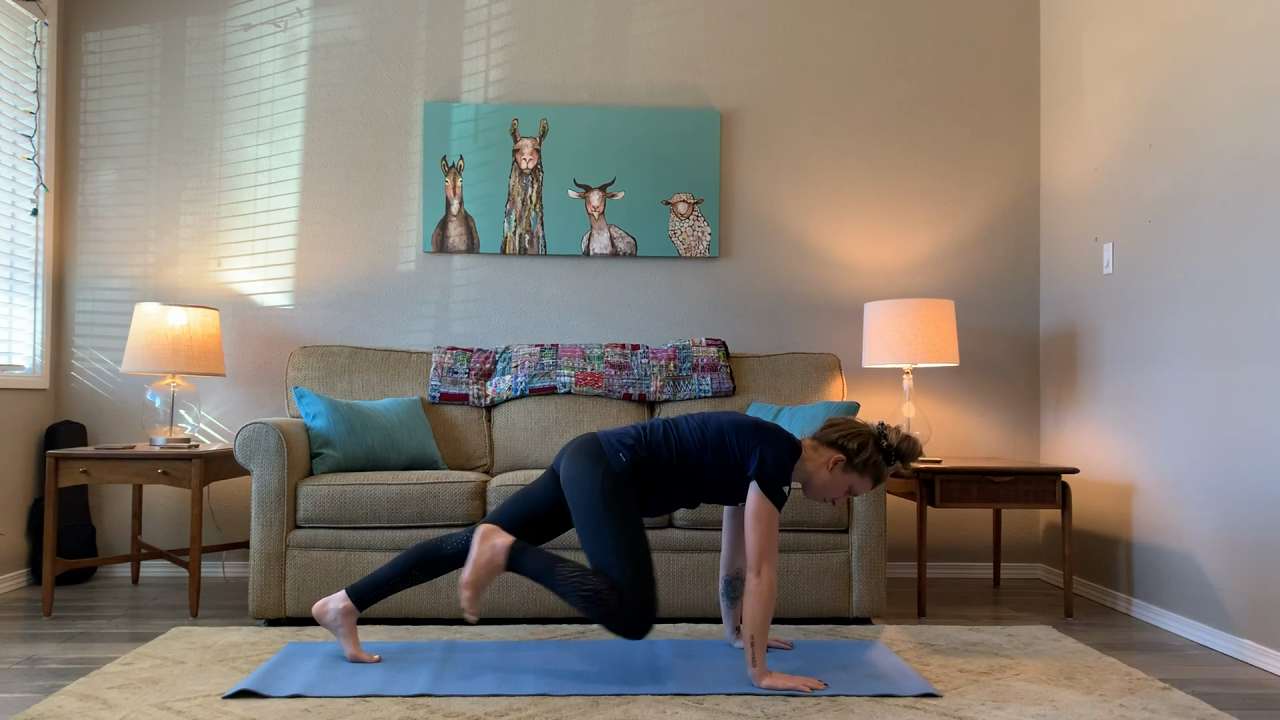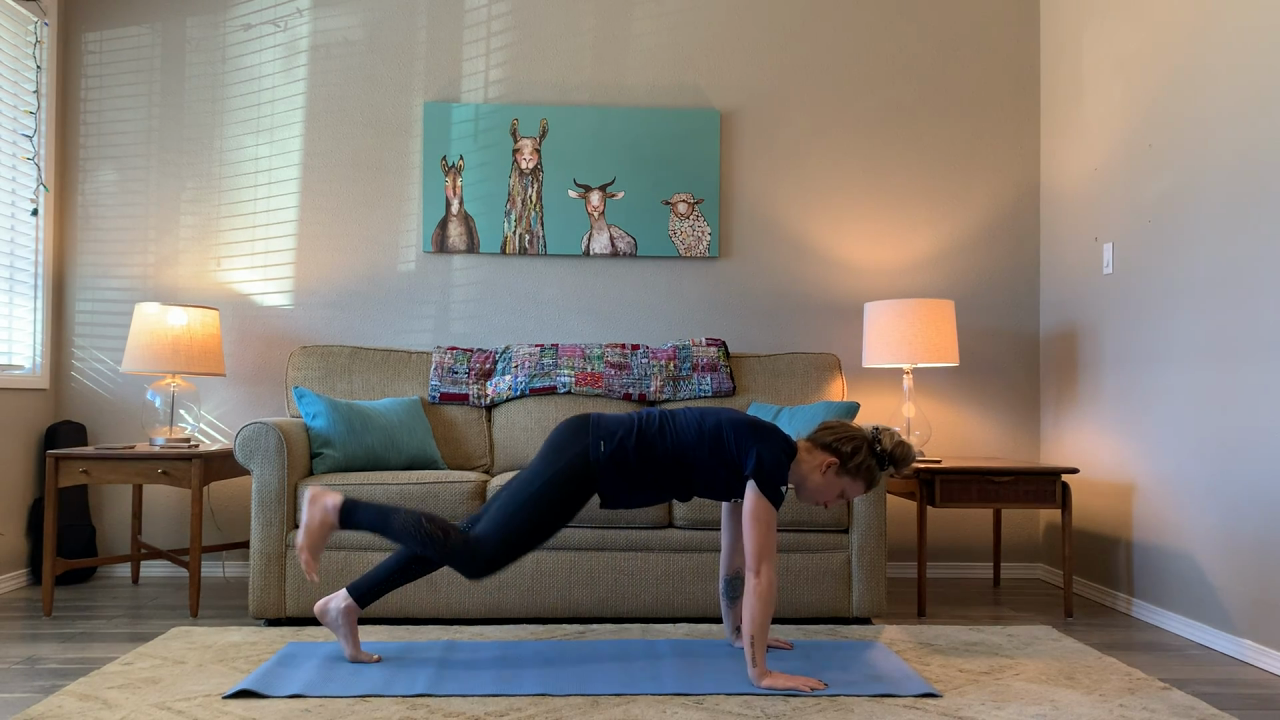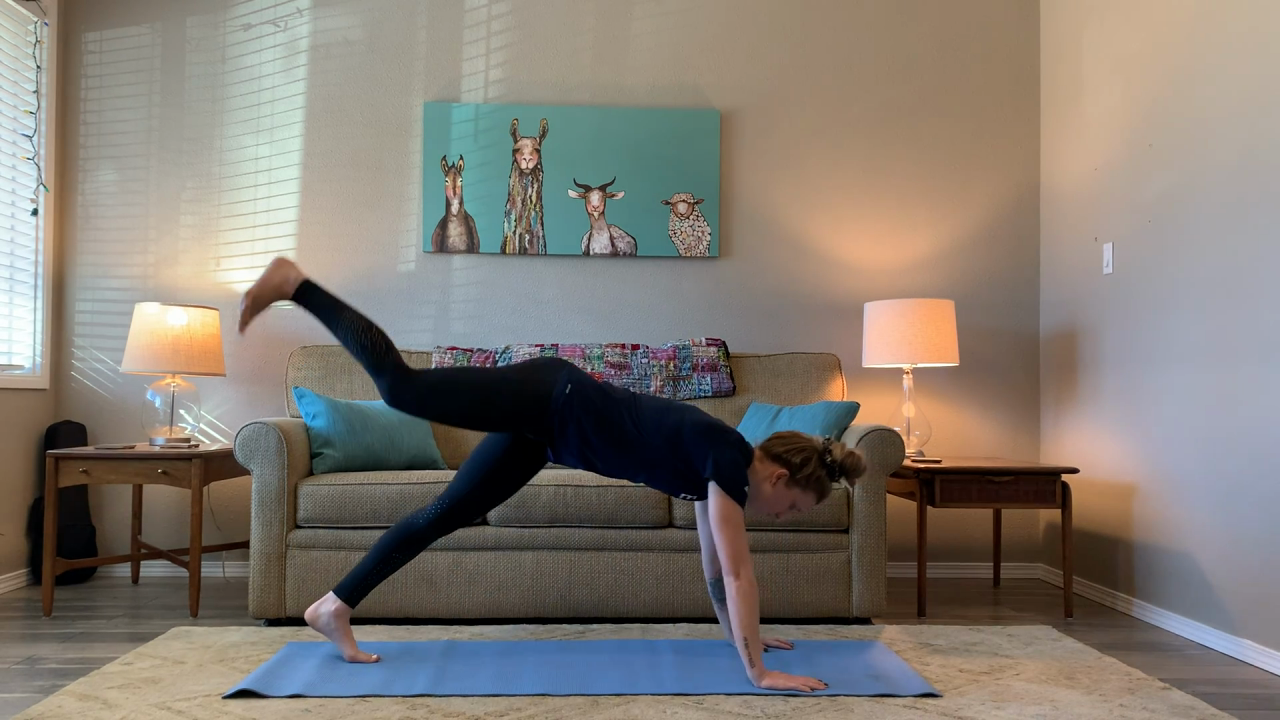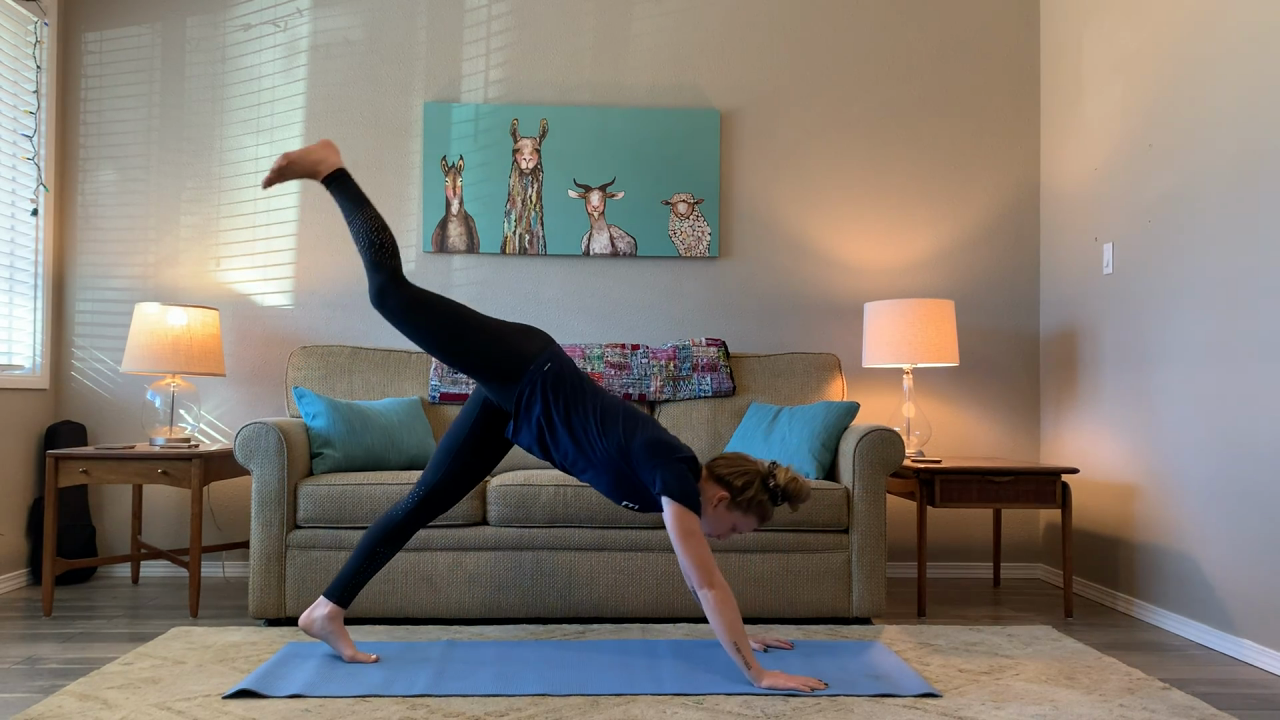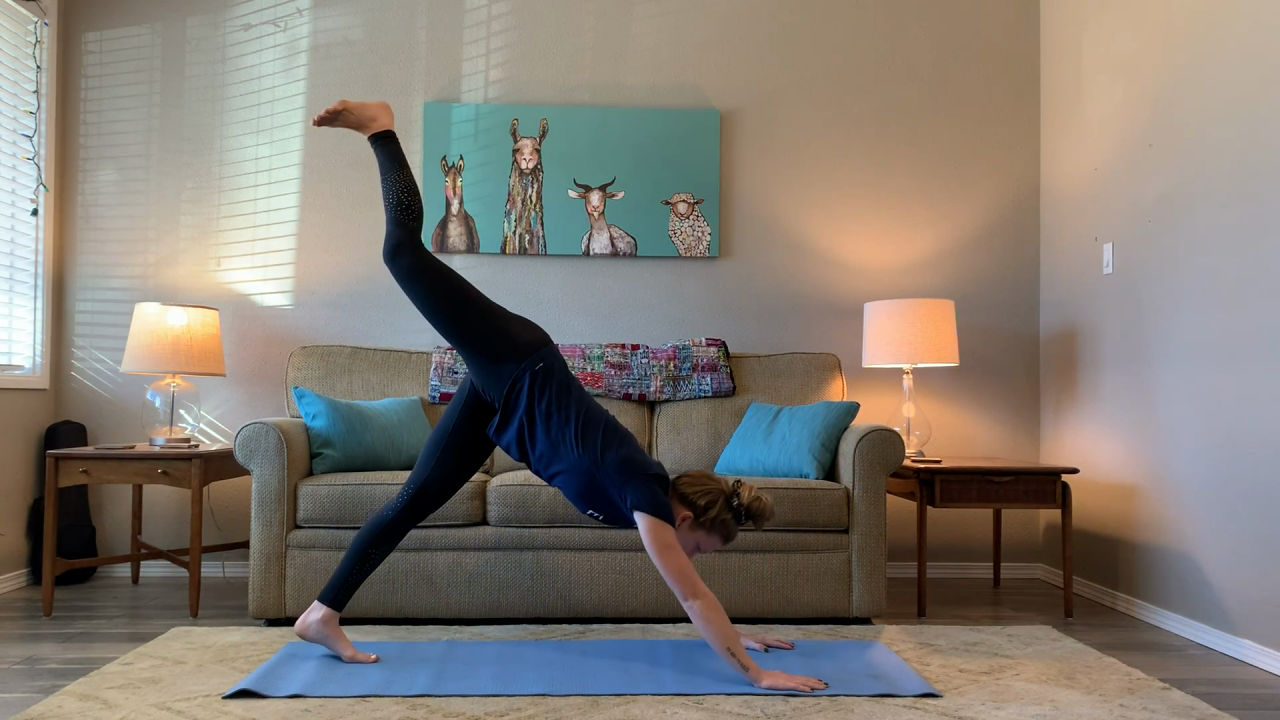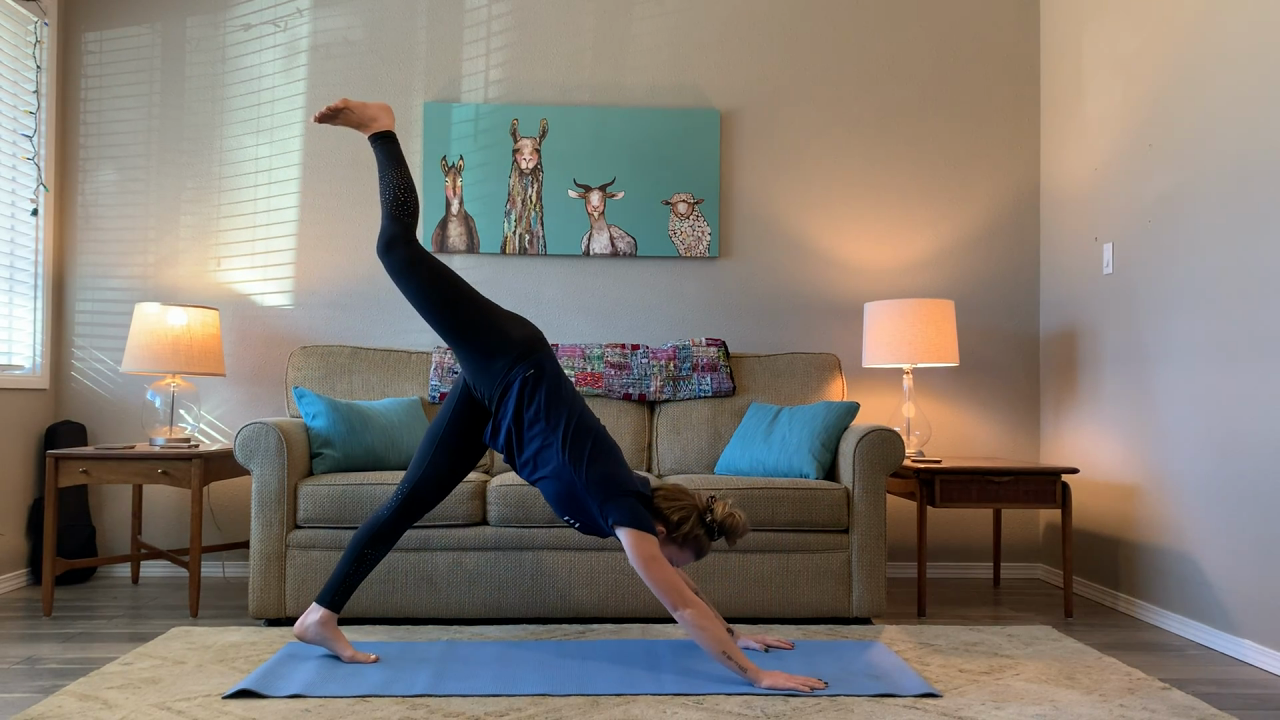
dt=0.4s
person 1, frame 1
left shoulder: (758, 458)
right shoulder: (778, 455)
left elbow: (735, 557)
right elbow: (760, 569)
left wrist: (737, 630)
right wrist: (760, 670)
left hip: (589, 464)
right hip: (603, 468)
left knee: (466, 542)
right knee: (631, 616)
left ankle: (343, 605)
right ankle: (508, 550)
person 1, frame 2
left shoulder: (753, 458)
right shoulder: (773, 456)
left elbow: (735, 560)
right elbow: (760, 570)
left wrist: (737, 631)
right wrist: (759, 669)
left hip: (586, 452)
right hip: (590, 455)
left knee: (469, 535)
right knee: (473, 550)
left ankle: (345, 603)
right ankle: (337, 508)
person 1, frame 3
left shoulder: (720, 464)
right shoulder: (728, 460)
left elbow: (717, 564)
right elbow: (738, 571)
left wrist: (739, 633)
right wrist: (758, 671)
left hip: (548, 415)
right hip: (548, 402)
left knee: (444, 514)
right knee: (403, 388)
left ankle: (336, 607)
right ankle: (295, 283)
person 1, frame 4
left shoulder: (684, 481)
right shoulder: (677, 475)
left elbow: (699, 578)
right elbow: (707, 582)
left wrist: (742, 636)
right wrist: (756, 674)
left hip: (518, 394)
right hip: (523, 372)
left knee: (425, 501)
right knee: (391, 292)
left ankle: (327, 612)
right ankle: (330, 169)
person 1, frame 5
left shoulder: (650, 495)
right shoulder: (643, 493)
left elbow: (691, 592)
right elbow: (692, 595)
left wrist: (739, 638)
right wrist: (755, 675)
left hip: (504, 387)
right hip: (510, 367)
left knee: (414, 503)
right knee: (404, 250)
left ankle: (321, 616)
right ankle: (380, 128)
person 1, frame 6
left shoulder: (631, 504)
right shoulder: (624, 510)
left elbow: (685, 594)
right elbow: (682, 607)
left wrist: (735, 635)
right wrist: (755, 675)
left hip: (497, 385)
right hip: (505, 366)
left knee: (409, 503)
right knee: (397, 244)
left ankle: (320, 617)
right ankle: (380, 130)
